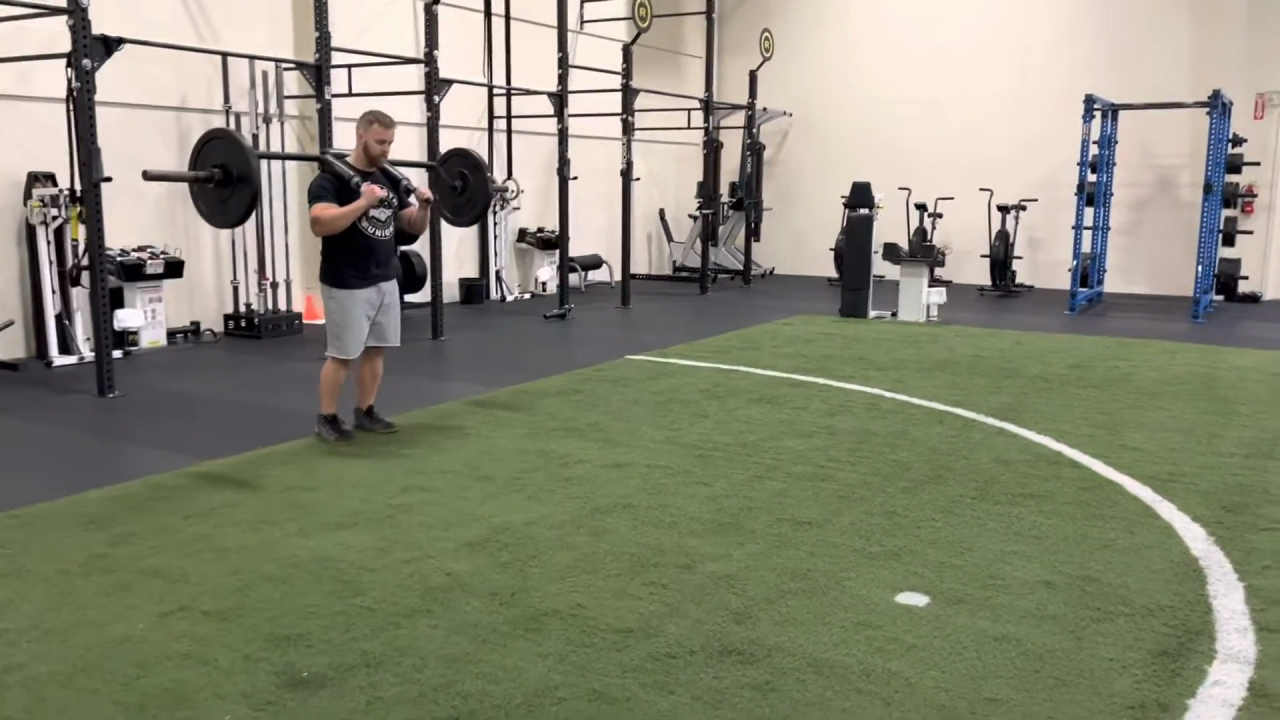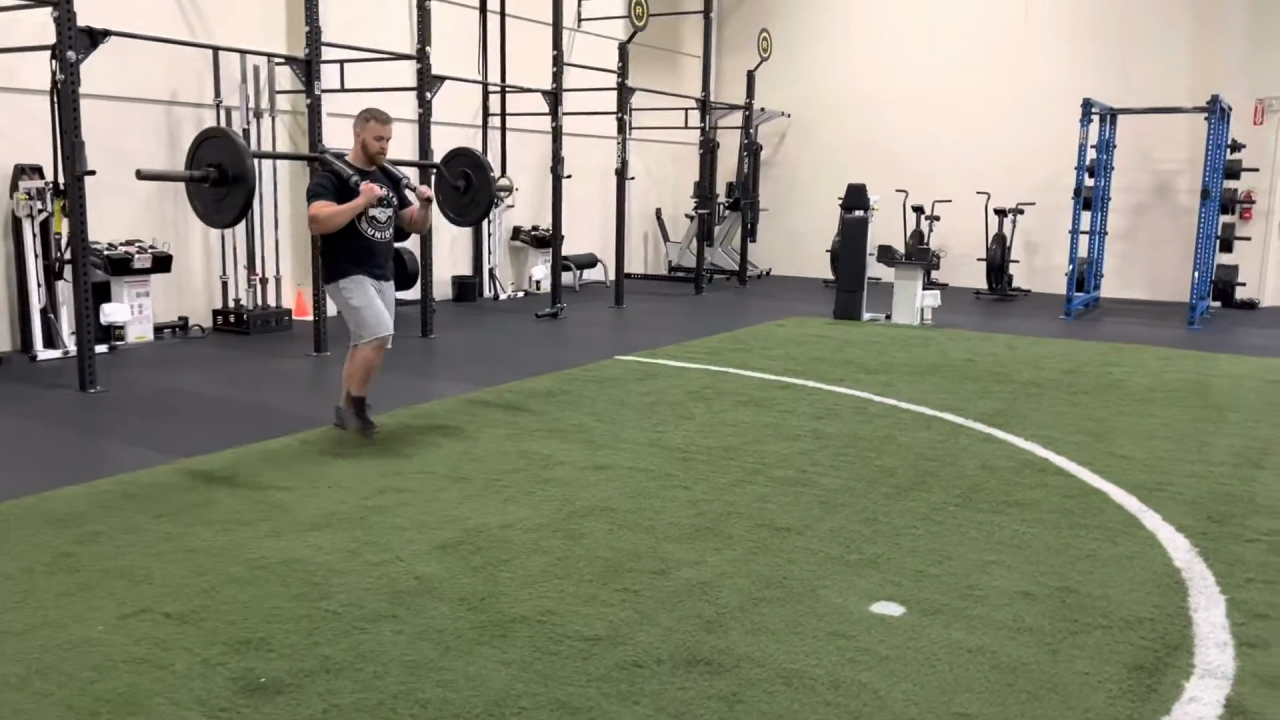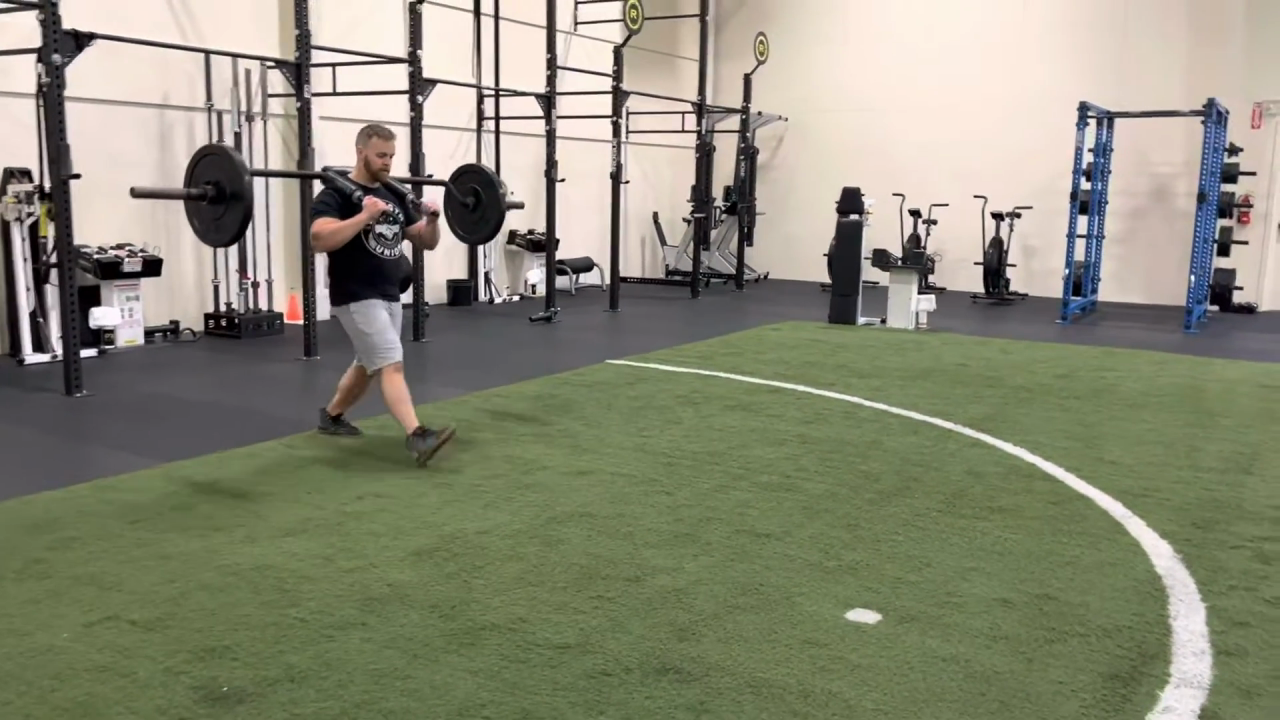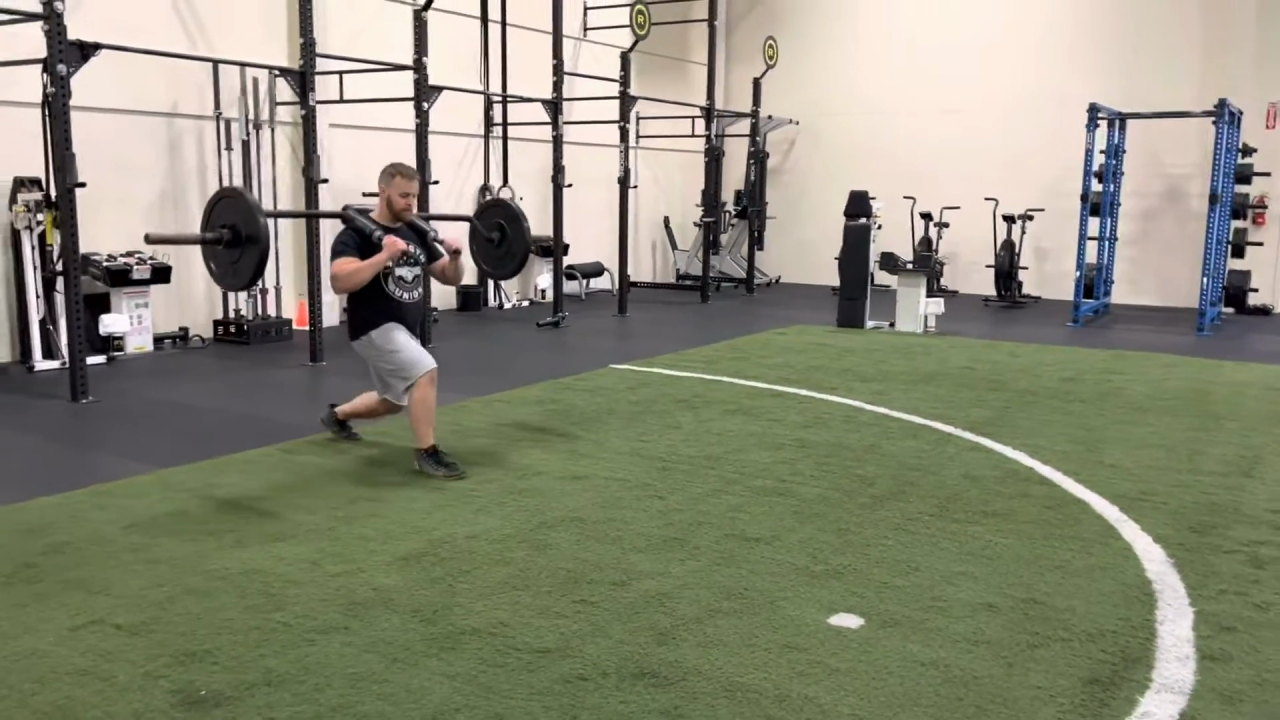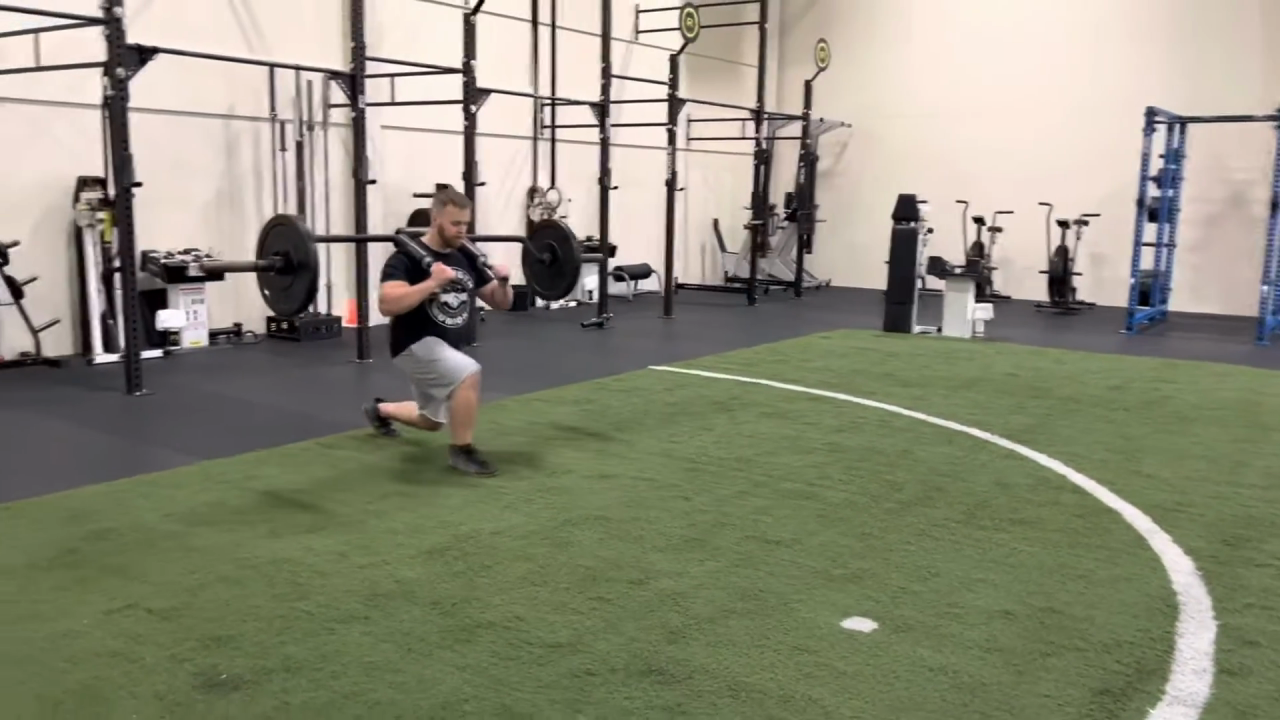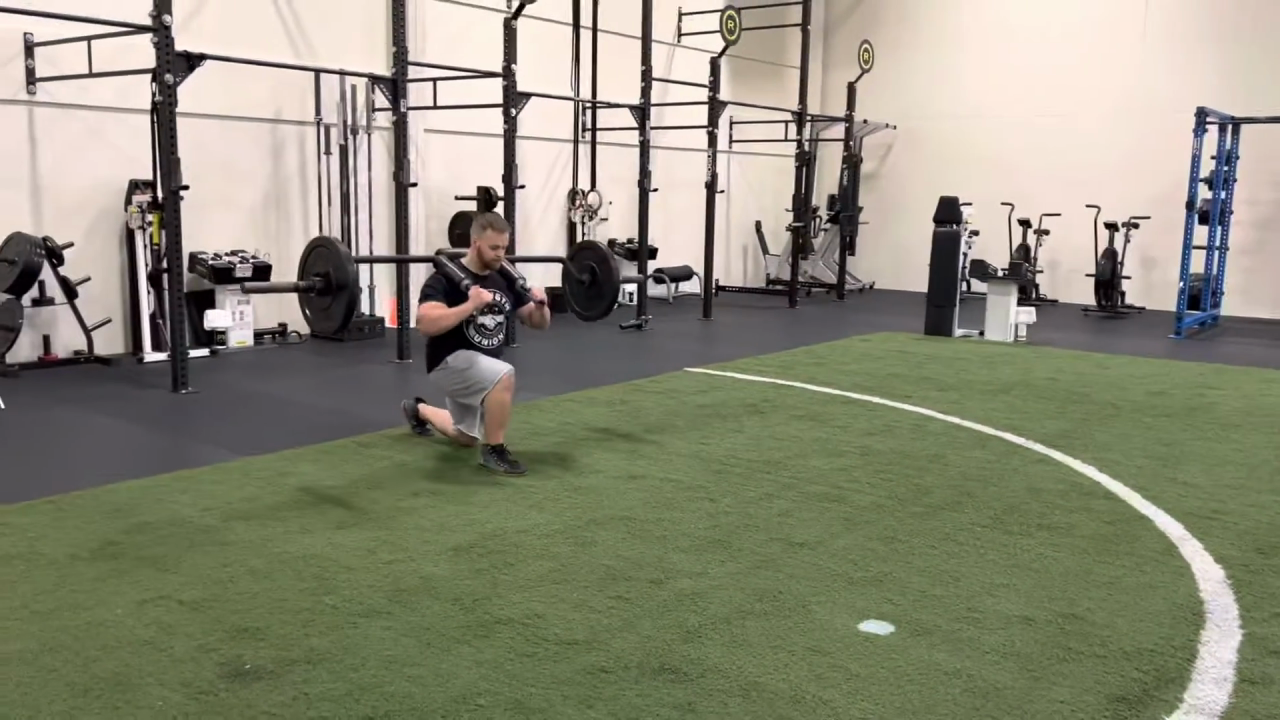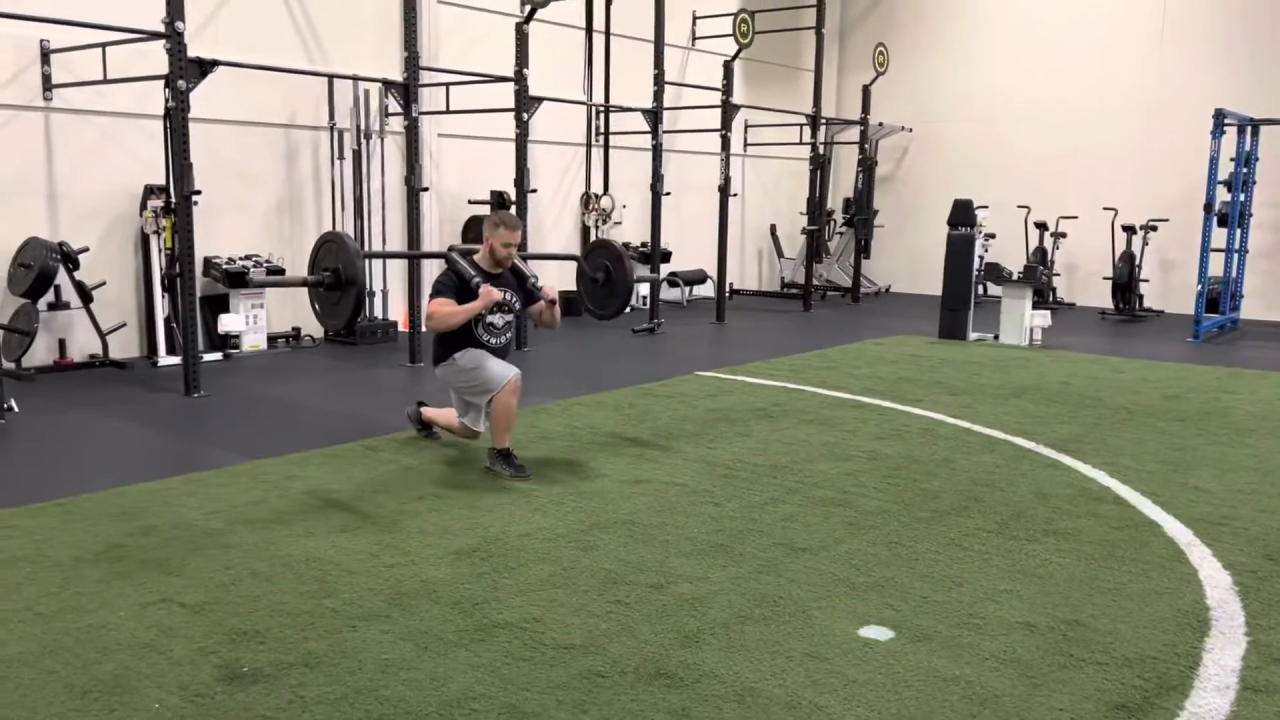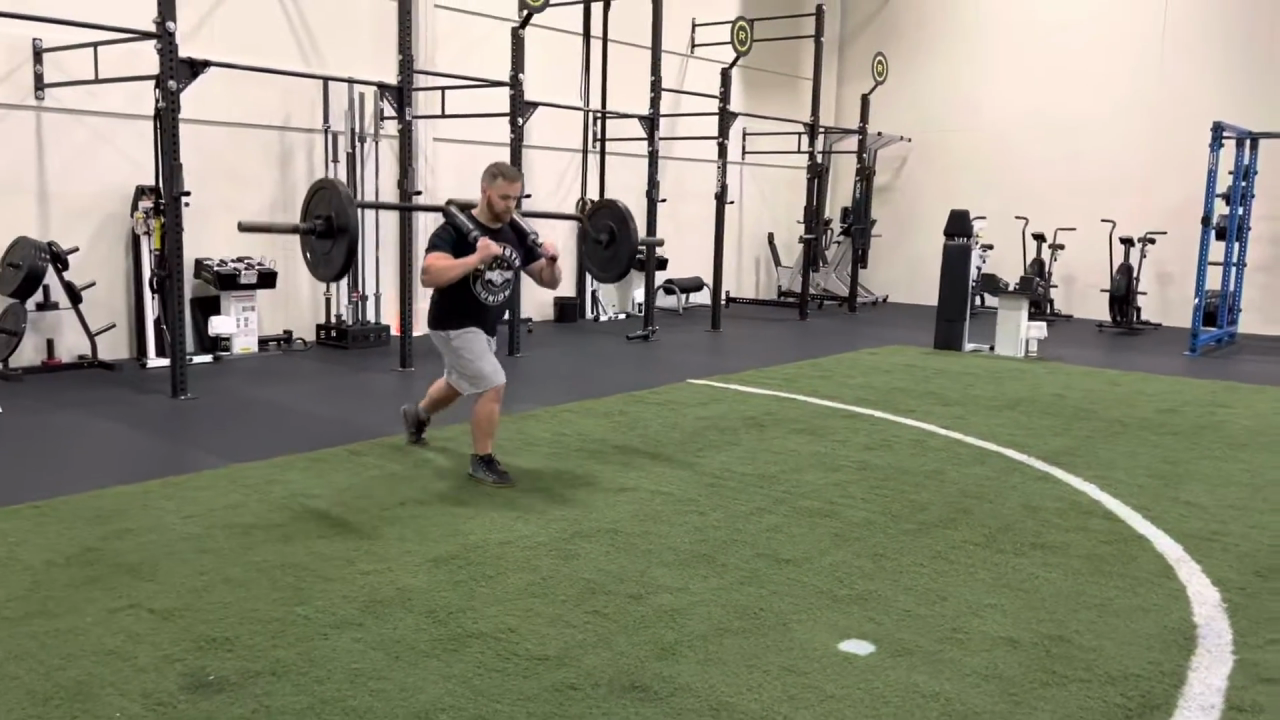
dt=0.3s
person 1, frame 1
left shoulder: (388, 180)
right shoulder: (332, 179)
left elbow: (415, 226)
right elbow: (319, 224)
left wrist: (423, 206)
right wrist: (363, 202)
left hip: (385, 280)
right hip: (347, 284)
left knee: (375, 350)
right knee: (343, 355)
left ankle: (365, 412)
right ankle: (327, 418)
person 1, frame 2
left shoulder: (388, 180)
right shoulder: (331, 177)
left elbow: (417, 226)
right elbow: (317, 222)
left wrist: (425, 204)
right wrist: (362, 201)
left hip: (382, 277)
right hip: (347, 276)
left knee: (366, 343)
right knee: (379, 336)
left ankle: (348, 409)
right ankle: (355, 399)
person 1, frame 3
left shoulder: (393, 196)
right shoulder: (335, 195)
left elbow: (426, 242)
right elbow: (320, 239)
left wrist: (431, 219)
right wrist: (364, 216)
left hip: (389, 296)
right hip: (356, 297)
left knee: (368, 364)
right knee: (391, 364)
left ankle: (332, 417)
right ankle: (416, 435)
person 1, frame 4
left shoulder: (416, 234)
right shoulder: (356, 235)
left elbow: (451, 278)
right elbow: (340, 281)
left wrist: (454, 256)
right wrist: (385, 256)
left hip: (406, 330)
right hip: (375, 328)
left knee: (393, 400)
right knee: (425, 372)
left ankle: (337, 415)
right ankle: (427, 452)
person 1, frame 5
left shoulder: (467, 258)
right shoulder: (407, 259)
left elbow: (501, 302)
right elbow: (387, 304)
left wrist: (503, 282)
right wrist: (433, 282)
left hip: (447, 350)
right hip: (415, 346)
left knee: (432, 420)
right knee: (469, 374)
left ankle: (378, 411)
right ankle: (461, 450)
person 1, frame 6
left shoulder: (505, 279)
right shoulder: (445, 279)
left elbow: (539, 323)
right elbow: (425, 324)
left wrist: (540, 304)
right wrist: (472, 305)
left hip: (480, 366)
right hip: (449, 362)
left knee: (466, 438)
right knee: (504, 377)
left ankle: (417, 410)
right ankle: (494, 450)
person 1, frame 7
left shoulder: (516, 278)
right shoulder: (457, 277)
left elbow: (548, 322)
right elbow: (433, 321)
left wrist: (551, 303)
right wrist: (481, 302)
left hip: (486, 358)
right hip: (457, 356)
left knee: (471, 429)
right knee: (510, 381)
left ankle: (421, 414)
right ankle: (500, 454)
person 1, frame 8
left shoulder: (516, 235)
right shoulder: (455, 231)
left elbow: (549, 282)
right elbow: (429, 275)
left wrist: (551, 260)
right wrist: (478, 257)
left hip: (486, 327)
right hip: (454, 326)
left knee: (458, 384)
right knee: (493, 385)
left ankle: (416, 414)
right ankle: (482, 460)
